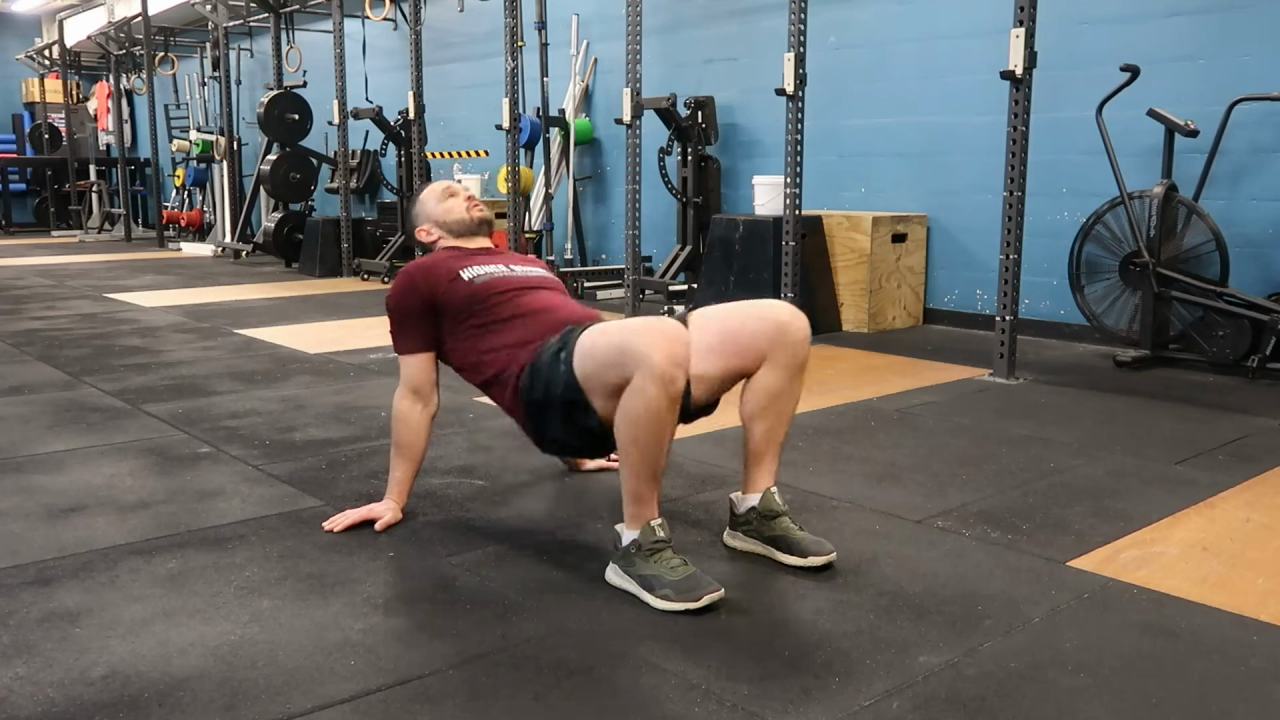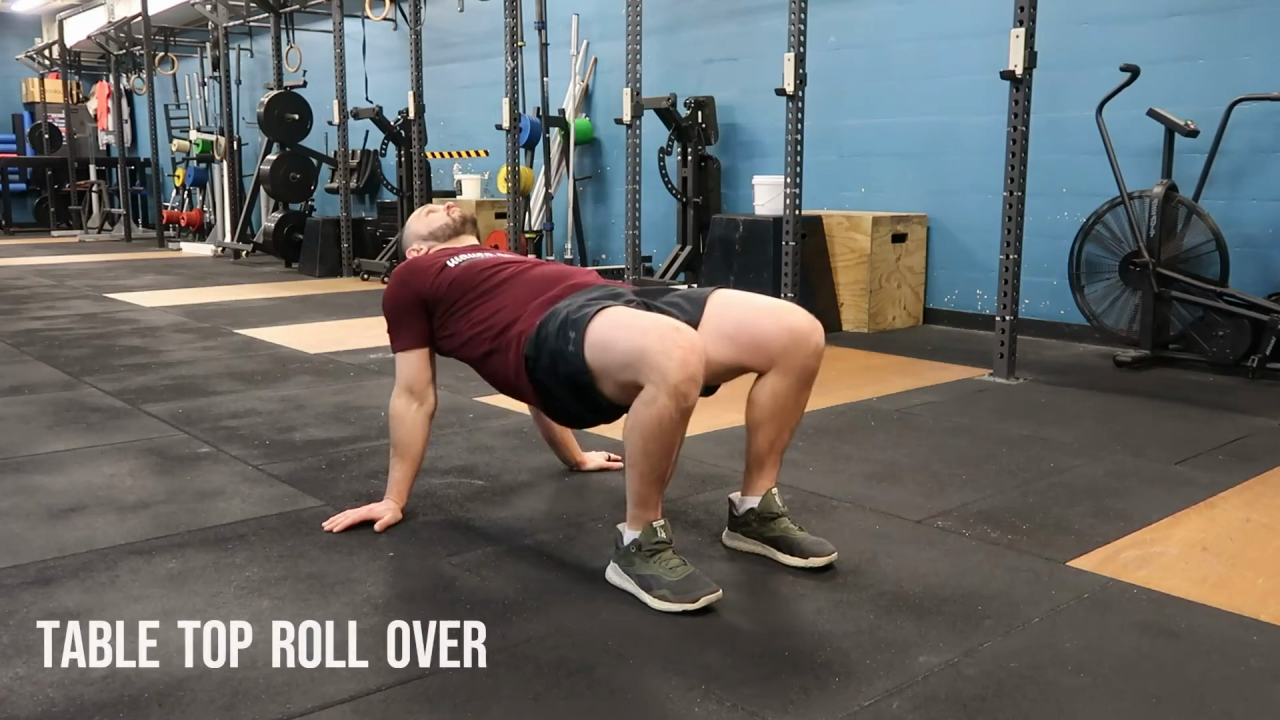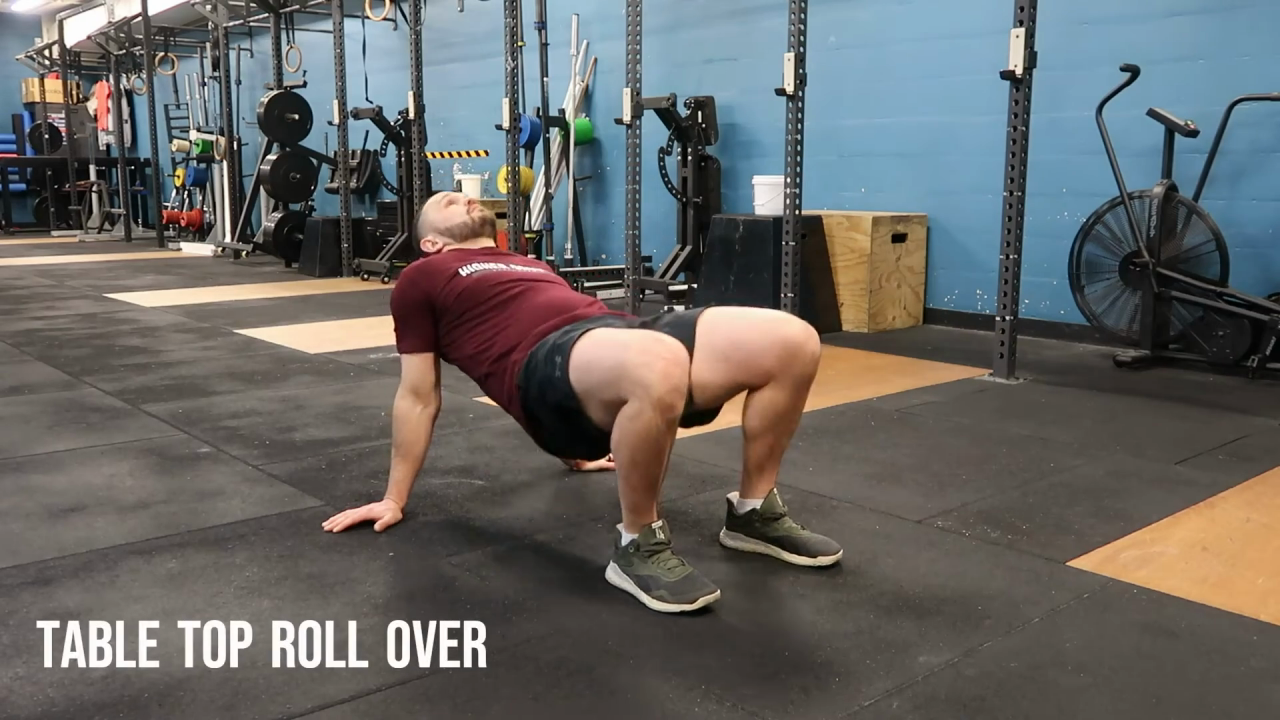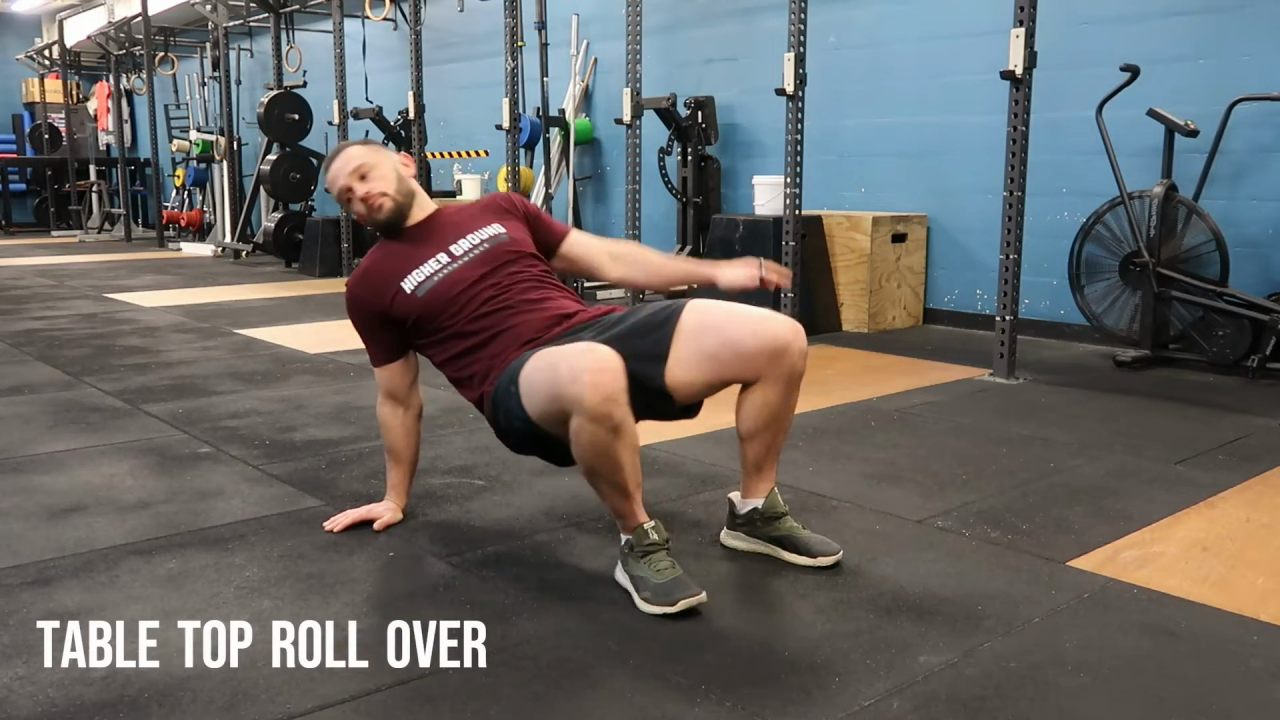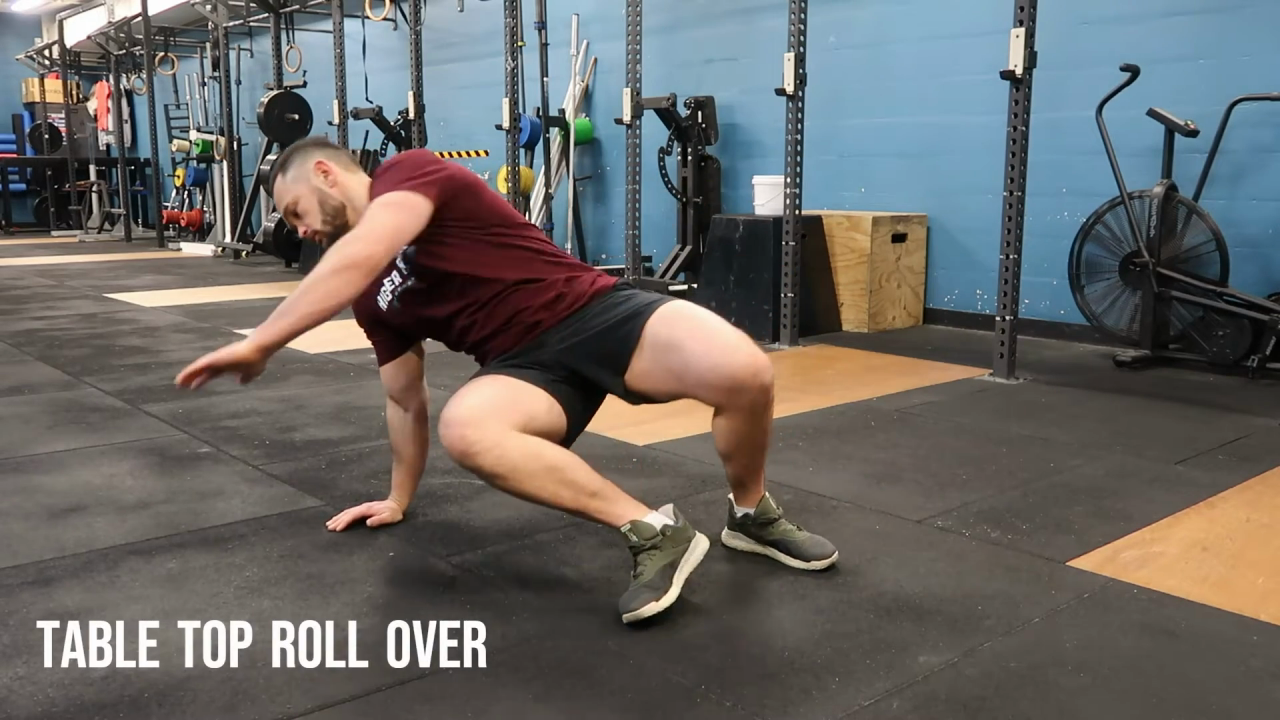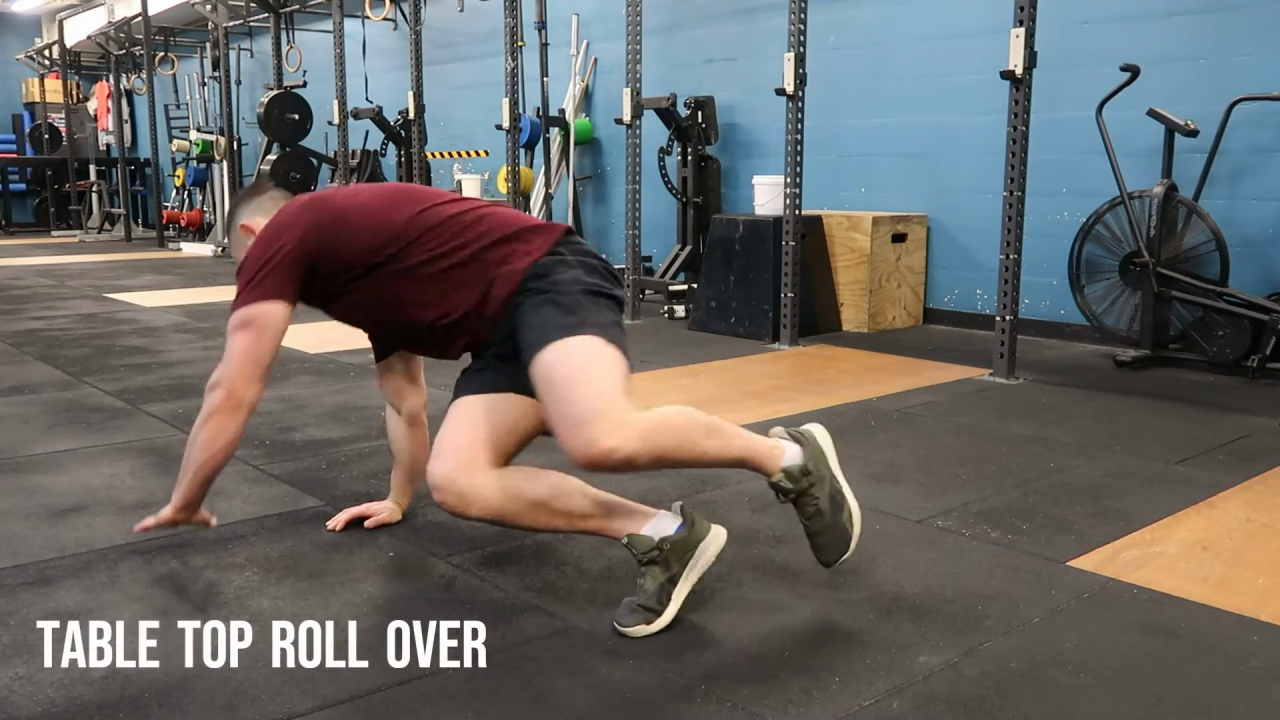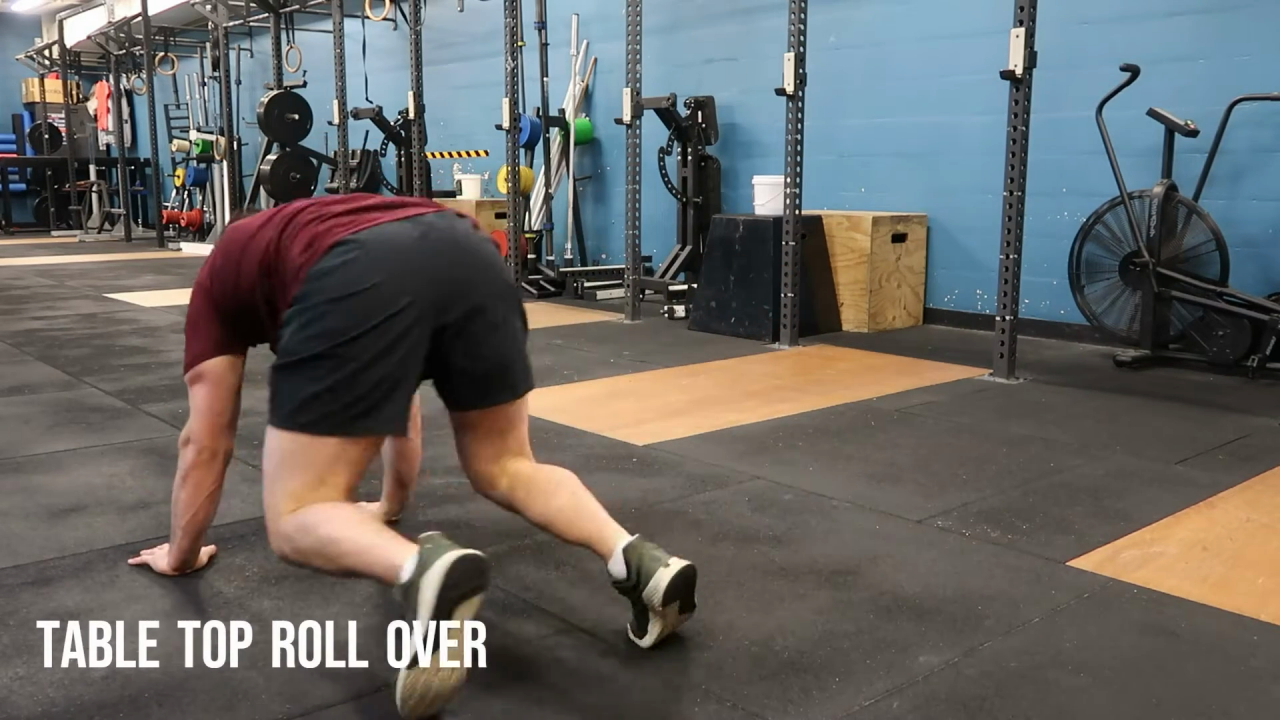
dt=0.5s
person 1, frame 1
left shoulder: (531, 266)
right shoulder: (421, 279)
right elbow: (417, 395)
left wrist: (580, 453)
right wrist: (395, 499)
left hip: (632, 376)
right hip: (551, 386)
left knee: (783, 326)
right knee: (660, 346)
left ankle: (755, 510)
right ankle: (637, 544)
person 1, frame 2
left shoulder: (510, 264)
right shoulder: (412, 279)
left elbow: (534, 380)
right elbow: (414, 395)
right wrist: (394, 499)
right hip: (561, 332)
left knee: (798, 336)
right knee: (677, 359)
left ankle: (755, 513)
right ankle: (640, 544)
person 1, frame 3
left shoulder: (531, 267)
right shoulder: (424, 278)
right elbow: (419, 395)
right wrist: (395, 499)
right hip: (552, 360)
left knee: (794, 343)
right knee: (659, 368)
left ankle: (754, 511)
right ankle: (639, 546)
person 1, frame 4
left shoulder: (498, 211)
right shoulder: (372, 286)
left elbow: (604, 258)
right elbow: (398, 398)
left wrist: (711, 272)
right wrist: (396, 498)
left hip: (604, 330)
right hip: (530, 375)
left knee: (779, 340)
right knee: (593, 376)
left ankle: (754, 511)
right ankle: (641, 542)
person 1, frame 5
left shoulder: (409, 175)
right shoulder: (374, 298)
left elbow: (363, 257)
right elbow: (404, 397)
left wrist: (257, 344)
right wrist: (400, 498)
left hip: (595, 309)
right hip: (524, 363)
left knee: (744, 371)
right knee: (464, 428)
left ankle: (753, 516)
right ankle: (648, 531)
person 1, frame 6
left shoulder: (278, 236)
right shoulder: (353, 251)
left elbow: (231, 394)
right elbow: (404, 398)
left wrist: (184, 505)
right wrist: (397, 499)
left hip: (549, 276)
right hip: (508, 317)
left knee: (604, 441)
right knee: (461, 485)
left ankle: (787, 455)
right ankle: (659, 533)
person 1, frame 7
left shoulder: (219, 275)
left elbow: (205, 443)
right elbow: (396, 399)
left wrist: (180, 554)
right wrist: (393, 505)
left hip: (358, 284)
left knee: (298, 525)
right knee: (504, 470)
left ankle: (422, 570)
right ankle: (633, 559)
